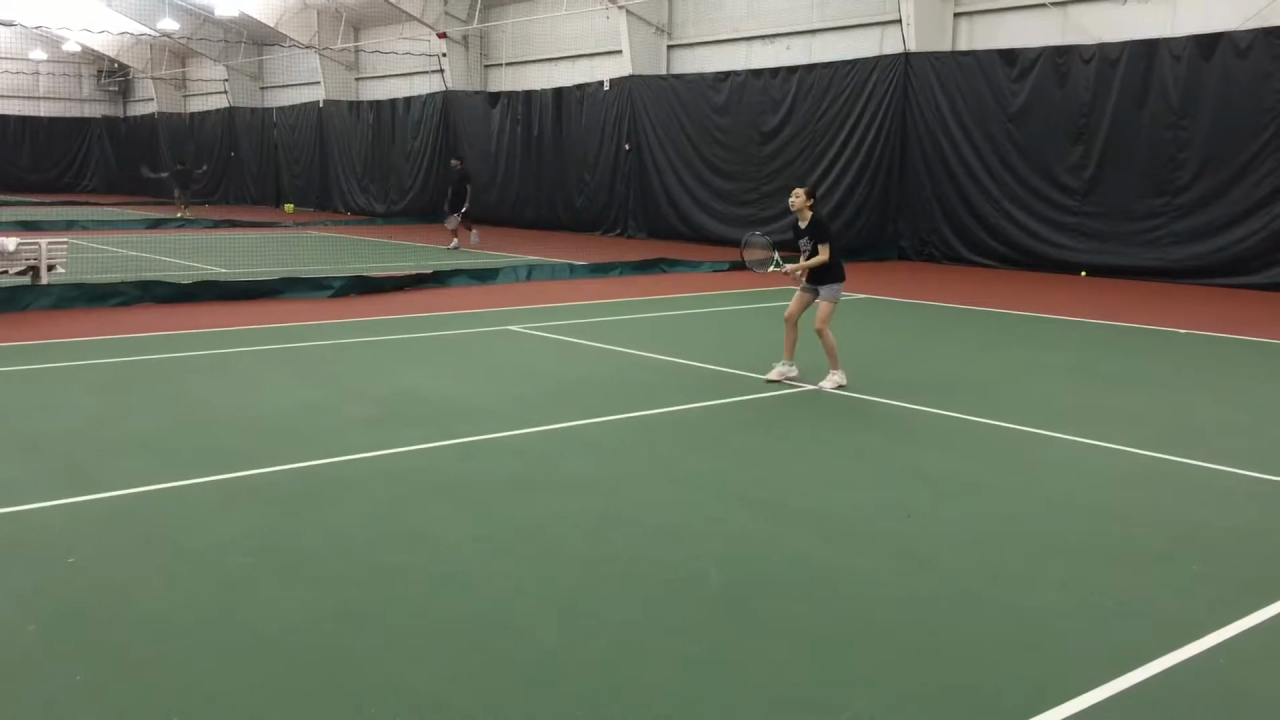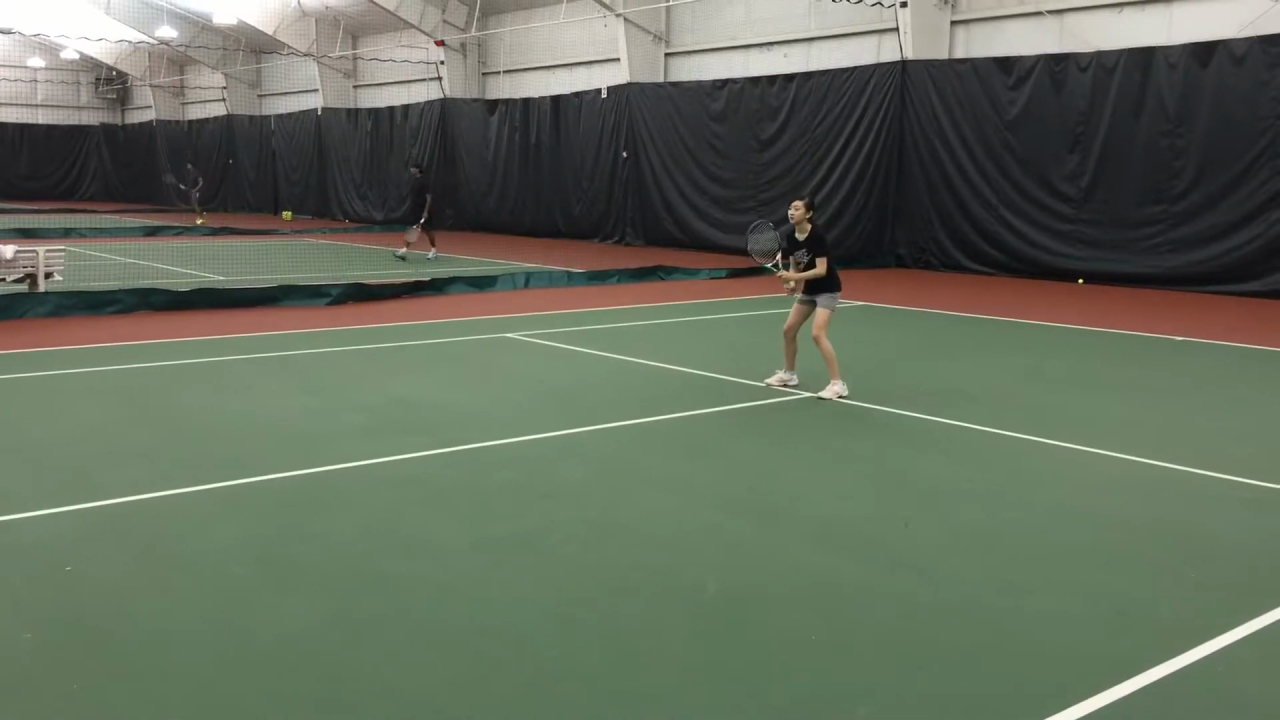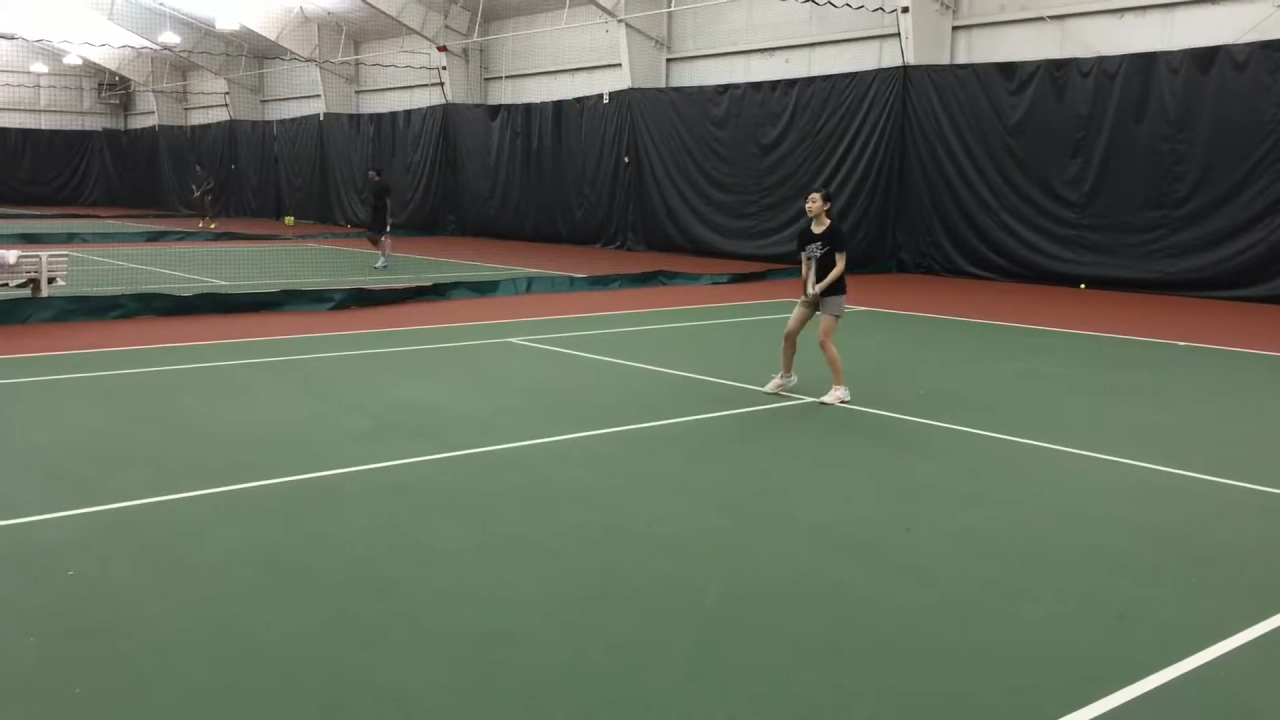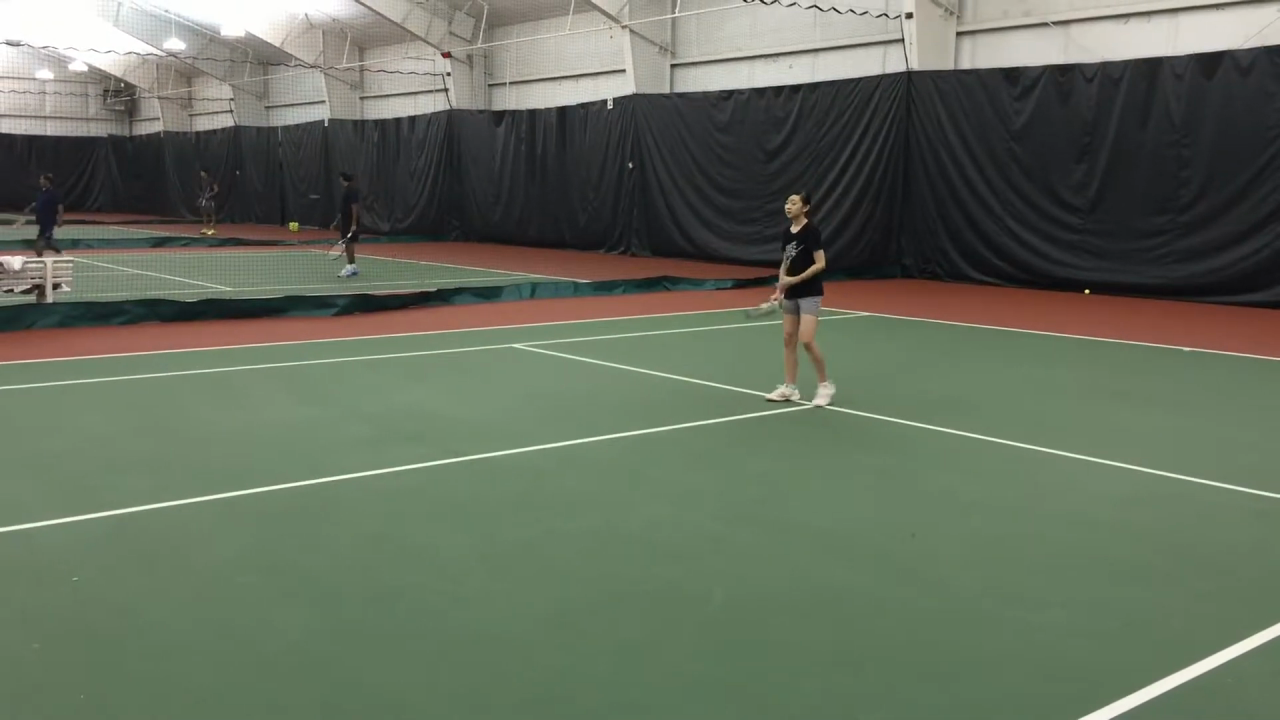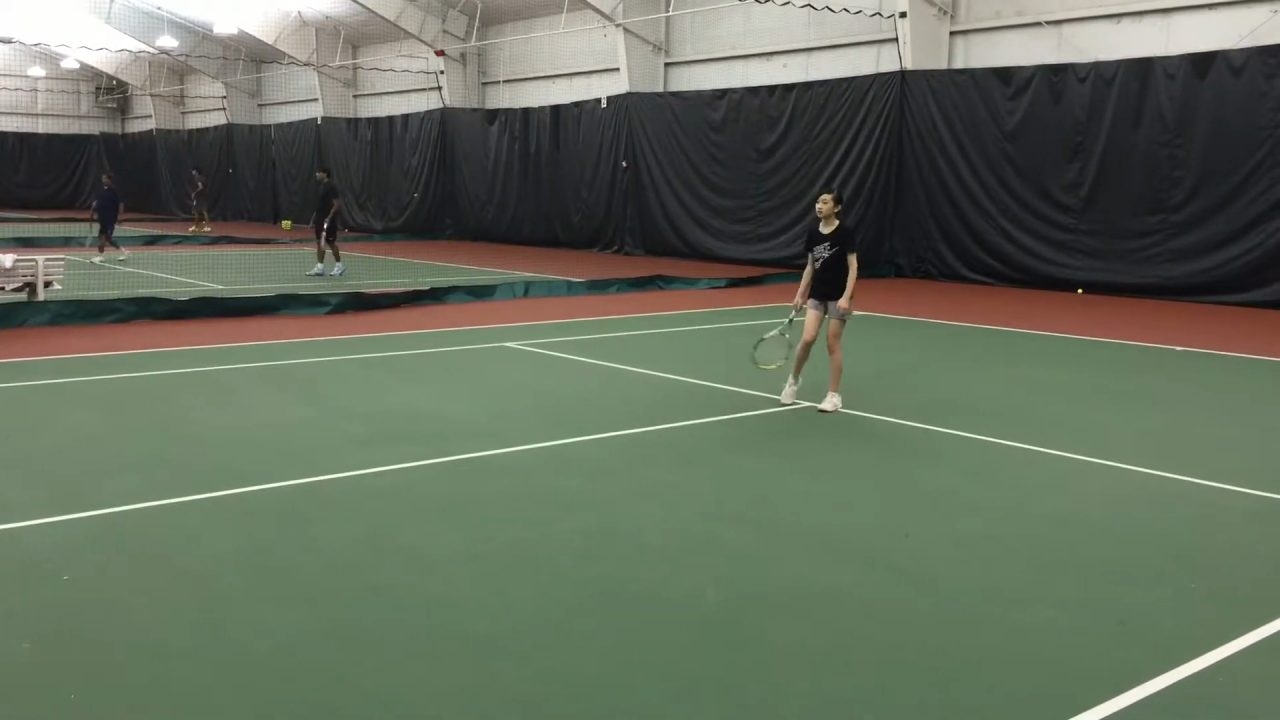
dt=1s
person 1, frame 1
left shoulder: (818, 222)
right shoulder: (796, 225)
left elbow: (824, 256)
left wrist: (797, 267)
right wrist: (799, 271)
left hip: (831, 278)
right hip: (812, 279)
left knee: (820, 326)
right knee: (790, 317)
left ankle: (837, 373)
right ankle: (787, 365)
person 1, frame 2
left shoulder: (817, 236)
right shoulder: (790, 237)
left elbow: (821, 270)
left wrist: (793, 277)
right wrist: (791, 283)
left hip: (827, 290)
right hip: (808, 290)
left knee: (818, 334)
right knee: (788, 330)
left ankle: (837, 384)
right ankle: (789, 374)
person 1, frame 3
left shoulder: (835, 232)
right shoulder: (804, 233)
left elbow: (840, 265)
right elbow: (805, 265)
left wrist: (822, 286)
right wrist: (809, 287)
left hip: (833, 293)
right hip: (812, 292)
left knee: (824, 340)
right knee: (789, 332)
left ankle: (840, 389)
right ankle: (786, 376)
person 1, frame 4
left shoulder: (811, 231)
right shoulder: (787, 233)
left elbow: (820, 264)
left wrist: (795, 280)
right wrist: (778, 289)
left hip: (809, 293)
right hip: (791, 294)
left knee: (807, 341)
right knee: (789, 339)
left ankle: (825, 385)
right ankle: (790, 388)
person 1, frame 5
left shoulder: (845, 232)
right shoulder: (813, 233)
left elbow: (853, 267)
left wrist: (846, 297)
right wrist: (800, 293)
left hip: (837, 296)
right hip: (816, 294)
left knee: (833, 344)
right knee: (808, 339)
left ankle: (834, 395)
right ankle: (794, 378)
